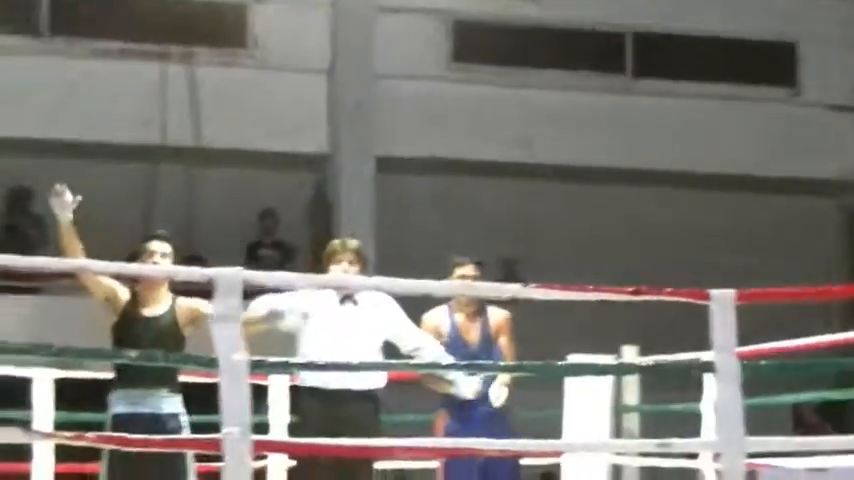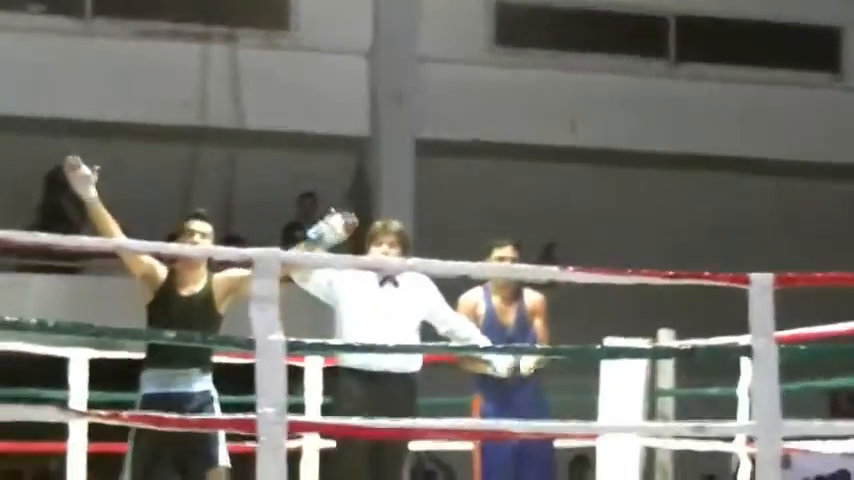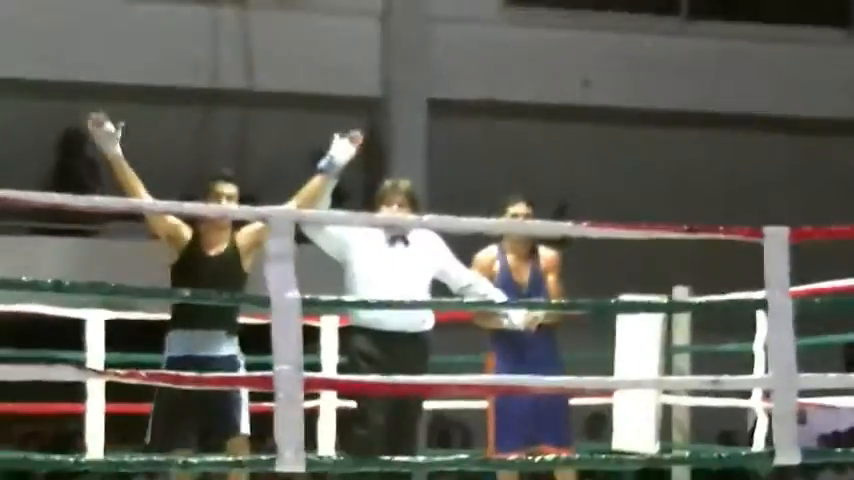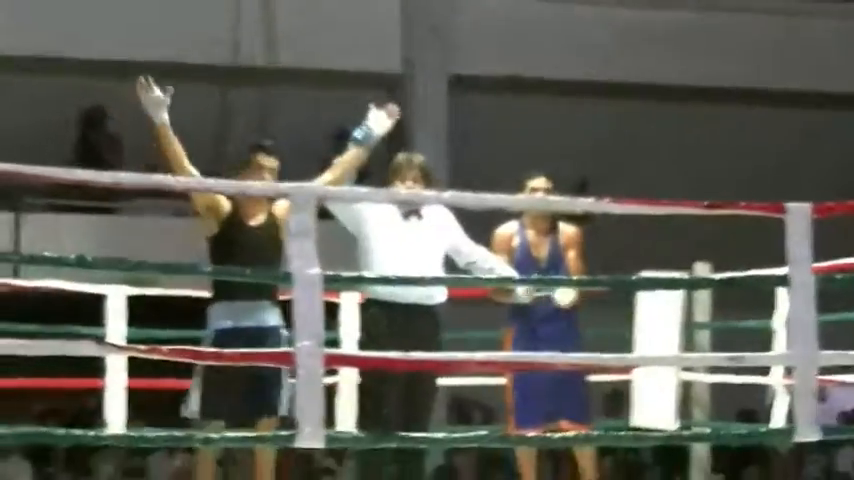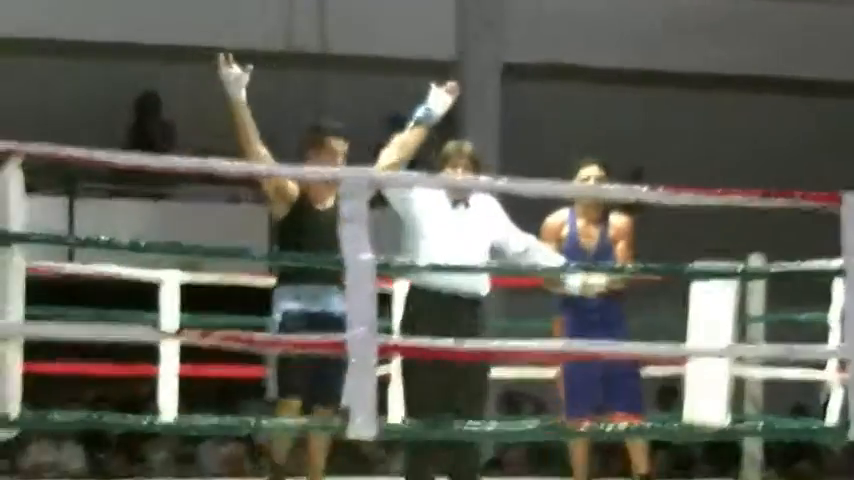
dt=0.2s
person 1, frame 1
left shoulder: (185, 308)
right shoulder: (120, 299)
right elbow: (80, 266)
right wrist: (65, 221)
left hip: (168, 411)
right hip: (124, 411)
person 1, frame 2
left shoulder: (220, 285)
right shoulder: (157, 277)
right elbow: (117, 238)
left wrist: (319, 239)
right wrist: (89, 196)
left hip: (197, 391)
right hip: (154, 391)
person 1, frame 3
left shoulder: (244, 243)
right shoulder: (181, 238)
left elbow: (293, 208)
right elbow: (143, 200)
right wrist: (114, 153)
left hip: (224, 353)
right hip: (181, 353)
left knee: (236, 443)
right knee: (174, 449)
person 1, frame 4
left shoulder: (280, 216)
right shoulder: (219, 211)
left elbow: (329, 180)
right elbow: (184, 171)
left wrist: (366, 138)
right wrist: (161, 120)
left hip: (265, 325)
right hip: (224, 324)
left knee: (266, 422)
right knee: (212, 422)
person 1, frame 5
right shoulder: (287, 193)
right elbow: (257, 151)
right wrist: (239, 99)
left hip: (333, 308)
right hip: (294, 304)
left knee: (325, 408)
right knee: (290, 400)
person 2, frame 1
left shoulder: (380, 305)
right shoulder: (305, 301)
left elbow: (417, 343)
right elbow: (254, 316)
left wrist: (456, 376)
right wrist: (276, 314)
left hip: (363, 407)
right hip: (315, 403)
person 2, frame 2
left shoulder: (420, 286)
right shoulder: (348, 280)
left elbow: (455, 324)
right elbow: (301, 271)
left wrist: (493, 354)
left hip: (401, 387)
right hip: (355, 383)
person 2, frame 3
left shoulder: (429, 242)
right shoulder: (356, 238)
left elbow: (464, 279)
right elbow: (313, 221)
left wrist: (508, 308)
right wrist: (331, 170)
left hip: (413, 346)
right hip: (369, 345)
left knee: (404, 430)
right knee: (369, 427)
person 2, frame 4
left shoulder: (440, 218)
right shoulder: (371, 211)
left elbow: (475, 255)
left hip: (425, 323)
right hip: (381, 321)
left knee: (417, 414)
right knee: (379, 413)
person 2, frame 5
left shoulder: (487, 208)
right shoulder: (418, 197)
left elbow: (522, 245)
right elbow: (387, 166)
right wrist: (424, 118)
left hip: (469, 312)
right hip: (425, 308)
left knee: (469, 404)
right knee: (424, 404)
person 3, frame 1
left shoulder: (499, 318)
right shoulder: (435, 320)
left elbow: (509, 364)
left wrist: (501, 383)
left hip: (493, 413)
right hip: (455, 414)
person 3, frame 2
left shoulder: (534, 301)
right shoulder: (472, 301)
left elbow: (542, 347)
left wrist: (532, 361)
left hip: (529, 396)
right hip: (491, 397)
person 3, frame 3
left shoulder: (549, 258)
right shoulder: (487, 259)
right elbow: (477, 313)
left wrist: (541, 315)
left hip: (543, 353)
right hip: (506, 355)
left knee: (557, 435)
right knee: (507, 439)
person 3, frame 4
left shoulder: (569, 234)
right shoulder: (507, 234)
left elbow: (576, 280)
right elbow: (496, 287)
left wrist: (570, 293)
right wrist: (518, 293)
left hip: (562, 329)
right hip: (524, 330)
left knee: (576, 412)
right knee: (526, 415)
person 3, frame 5
left shoulder: (620, 224)
right shoulder: (556, 224)
left wrist: (606, 281)
left hip: (611, 321)
right hip: (575, 321)
left knee: (627, 402)
right knee: (577, 408)
